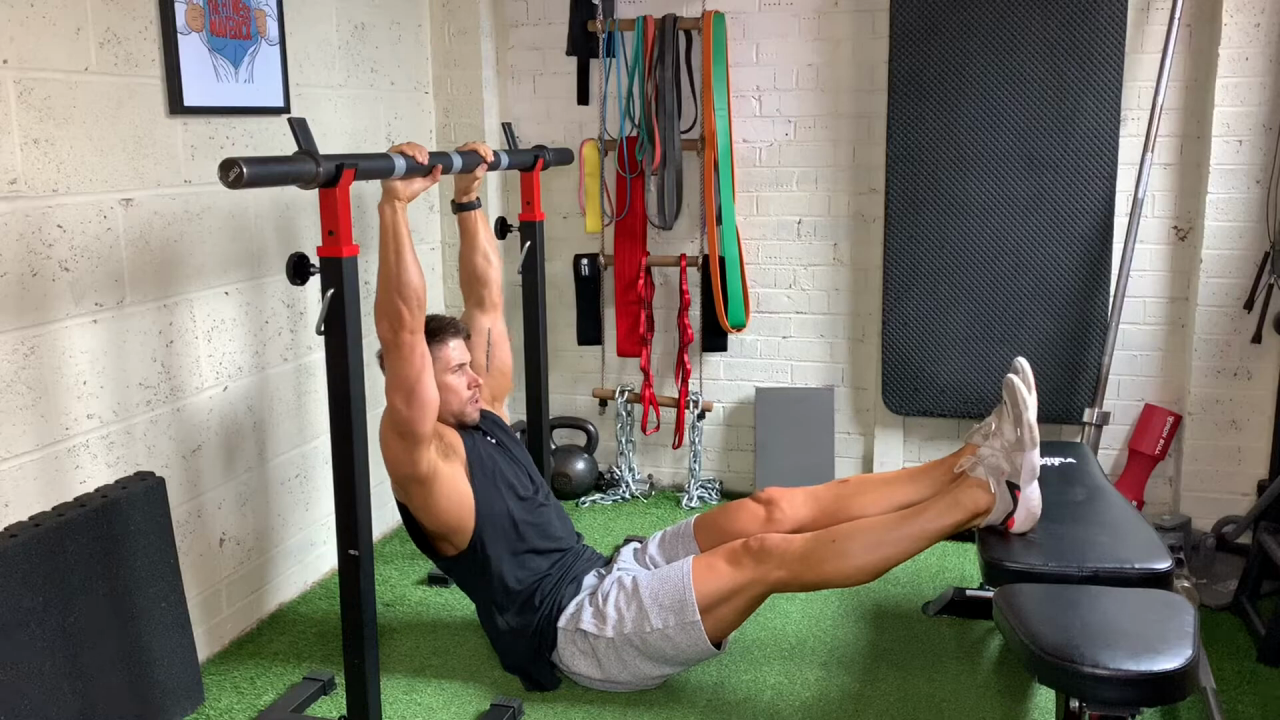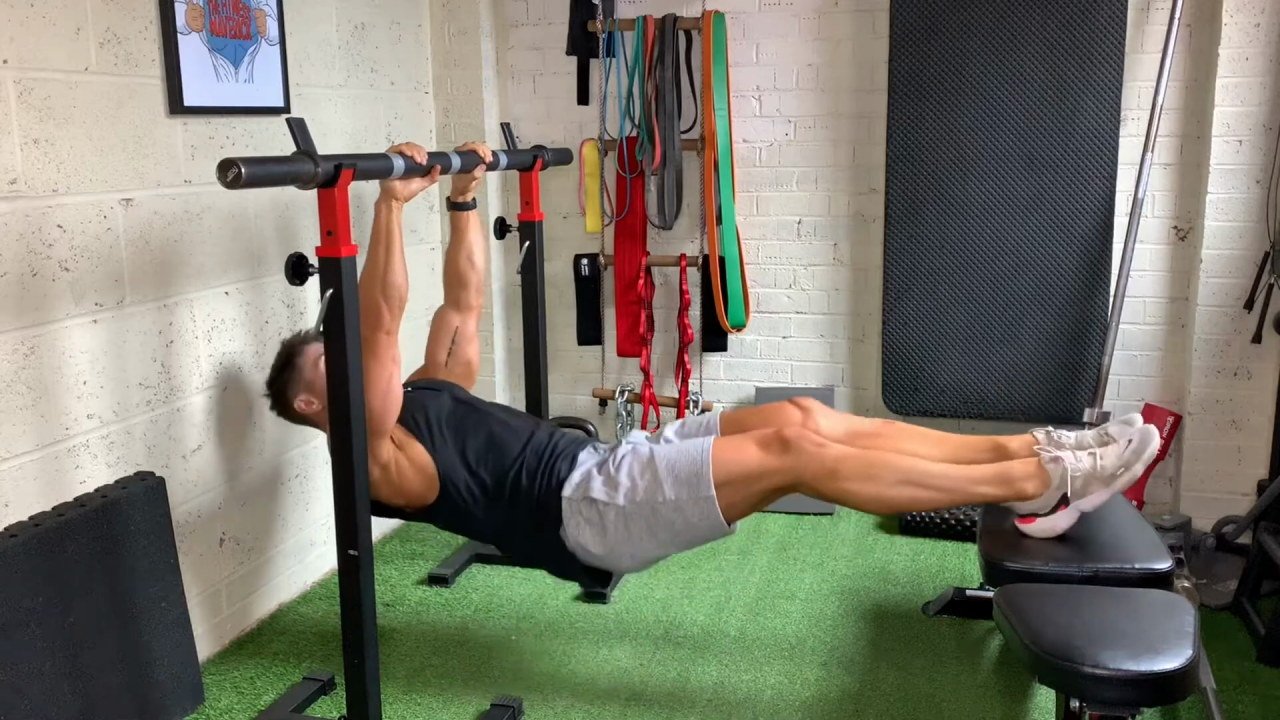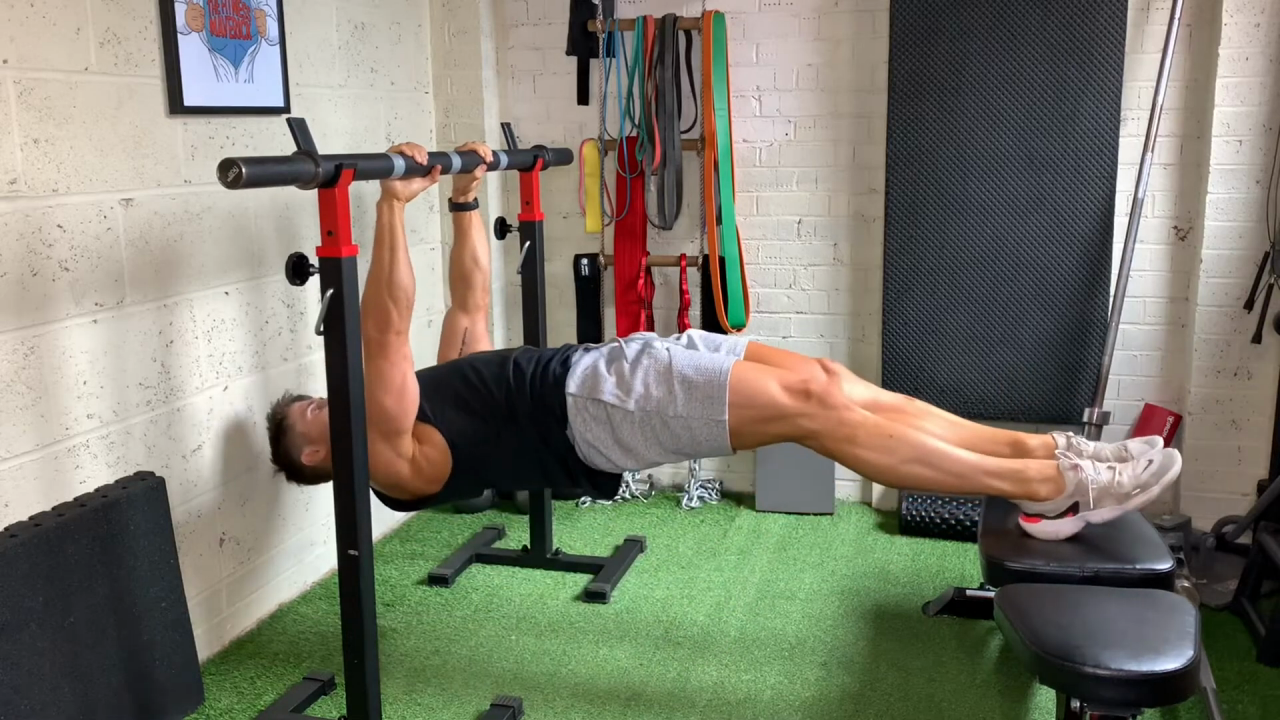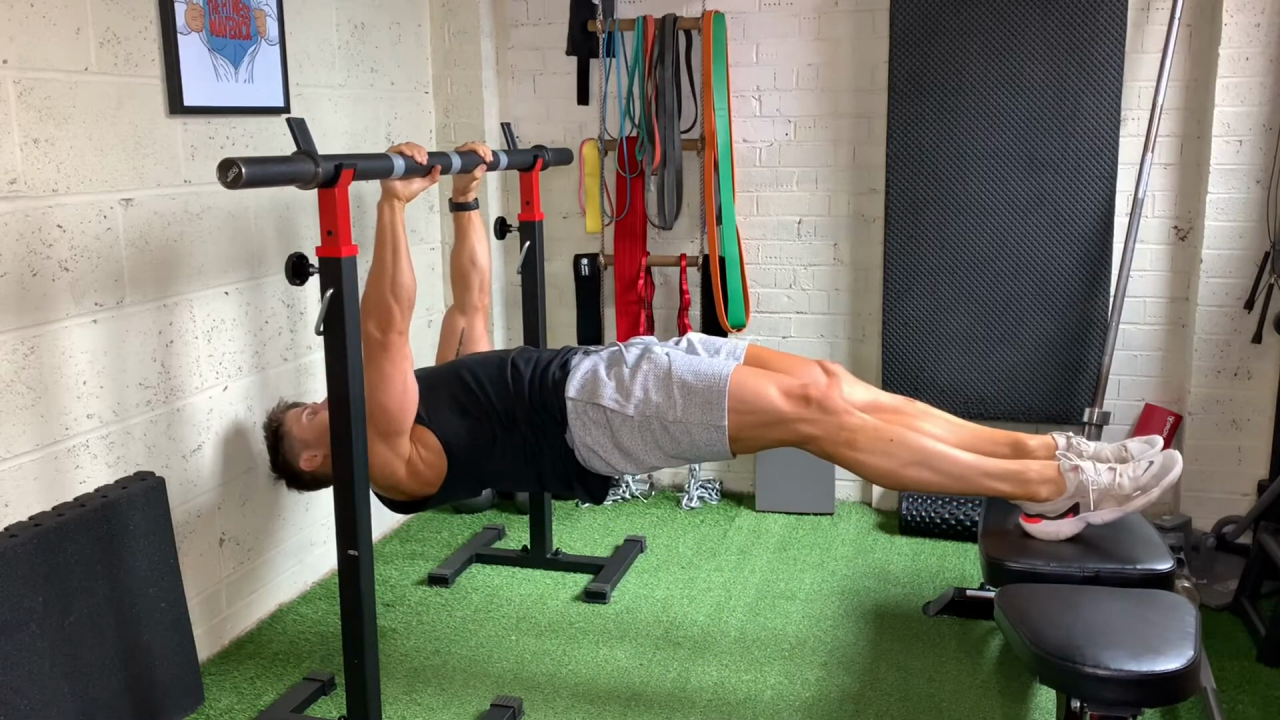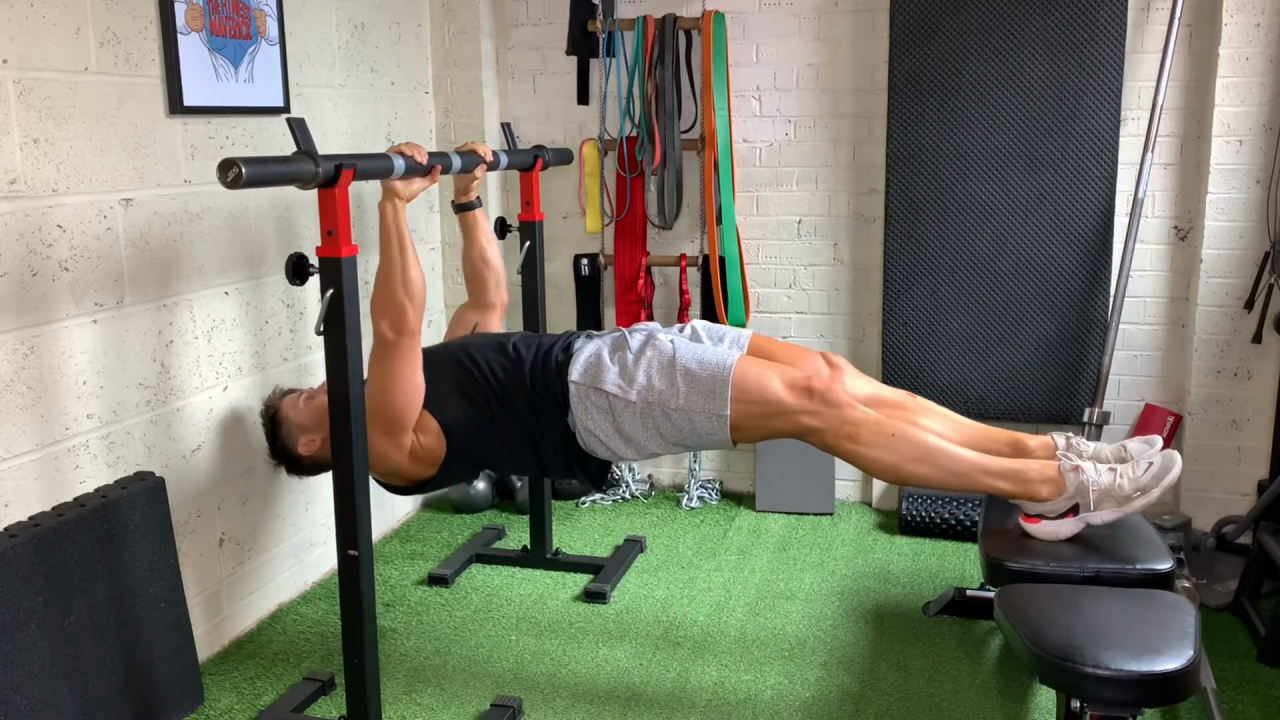
dt=0.7s
person 1, frame 1
left shoulder: (479, 416)
right shoulder: (422, 455)
left elbow: (484, 309)
right elbow: (400, 333)
left wrist: (468, 200)
right wrist: (394, 204)
left hip: (605, 581)
right hip: (580, 628)
left knee: (771, 509)
right knee: (765, 554)
left ankle: (973, 464)
right ankle: (990, 494)
person 1, frame 2
left shoulder: (427, 390)
right shoulder: (373, 456)
left elbow: (464, 303)
right elbow: (377, 324)
left wrist: (464, 199)
right wrist: (390, 204)
left hip: (608, 469)
right hip: (588, 505)
left knee: (801, 418)
right knee: (791, 450)
left ankle: (1029, 451)
right ankle: (1040, 486)
person 1, frame 3
left shoulder: (433, 400)
right shoulder: (394, 458)
left elbow: (469, 306)
right elbow: (383, 330)
left wrist: (465, 200)
right wrist: (391, 205)
left hip: (611, 370)
right hip: (599, 402)
left knee: (827, 383)
right knee: (811, 405)
left ankle: (1045, 452)
right ankle: (1057, 487)
person 1, frame 4
left shoulder: (439, 392)
right shoulder: (392, 459)
left elbow: (470, 306)
right elbow: (384, 327)
left wrist: (466, 200)
right wrist: (392, 204)
left hip: (611, 367)
right hip: (596, 408)
left knee: (827, 384)
right knee: (813, 411)
left ankle: (1043, 452)
right ankle: (1053, 488)
person 1, frame 5
left shoulder: (426, 381)
right shoulder: (388, 442)
left elbow: (489, 304)
right elbow: (396, 327)
left wrist: (468, 201)
right wrist: (393, 207)
left hip: (609, 353)
right hip: (599, 391)
left knee: (829, 378)
right knee: (815, 402)
left ankle: (1042, 451)
right ankle: (1054, 489)
